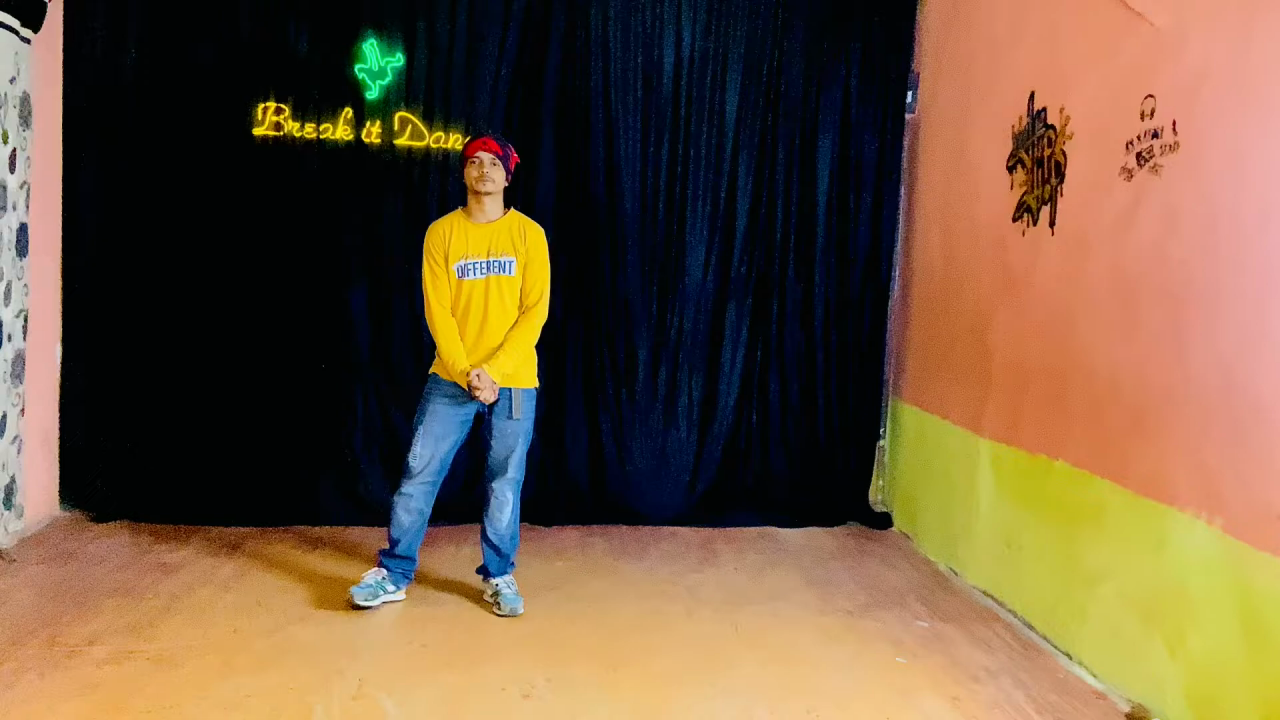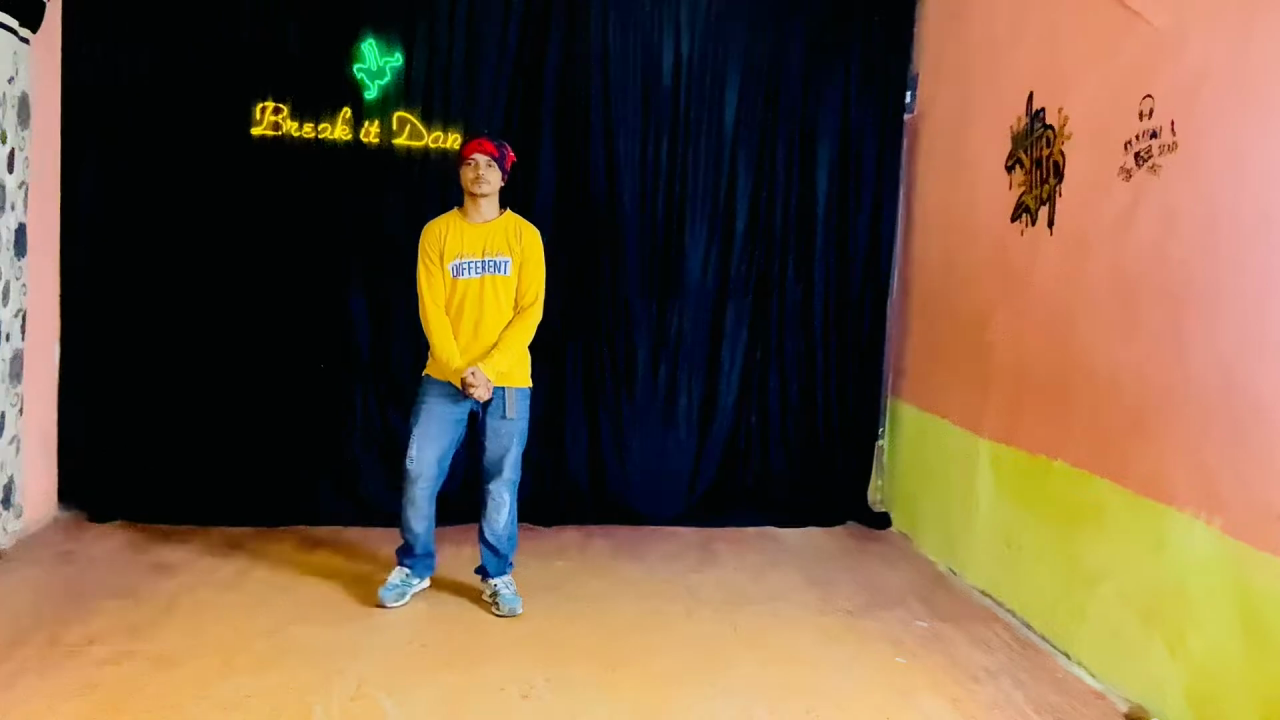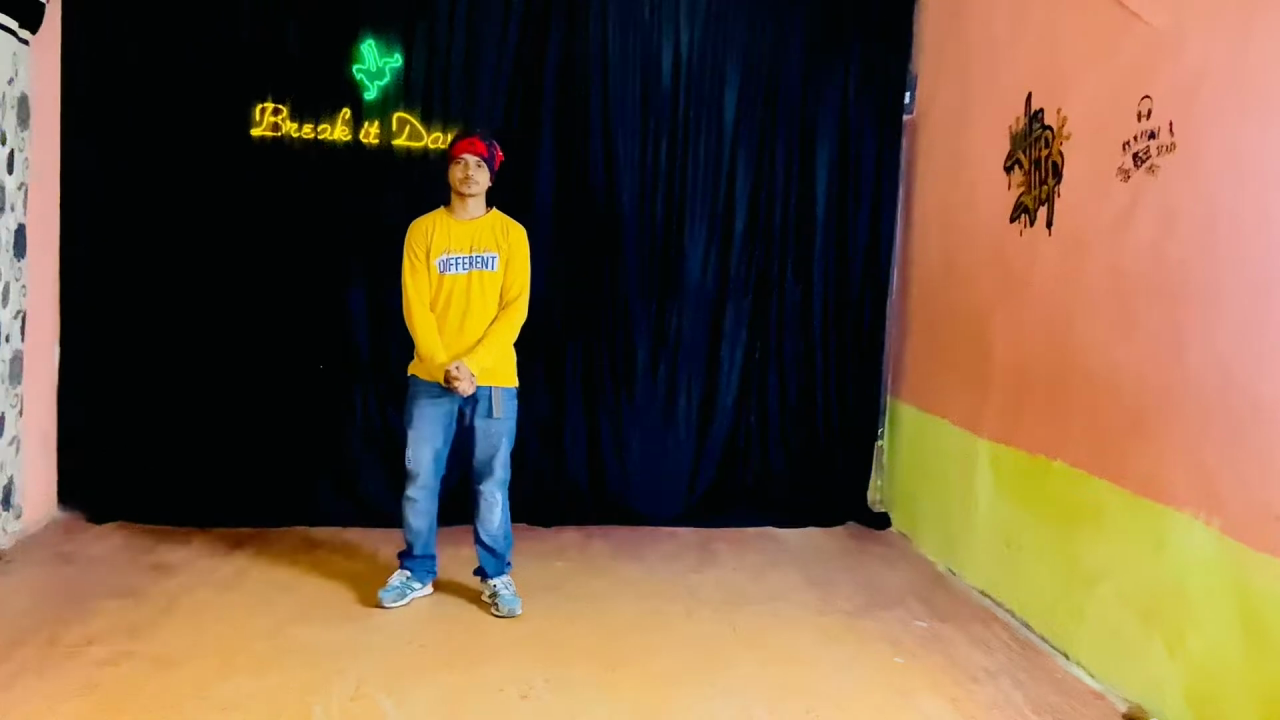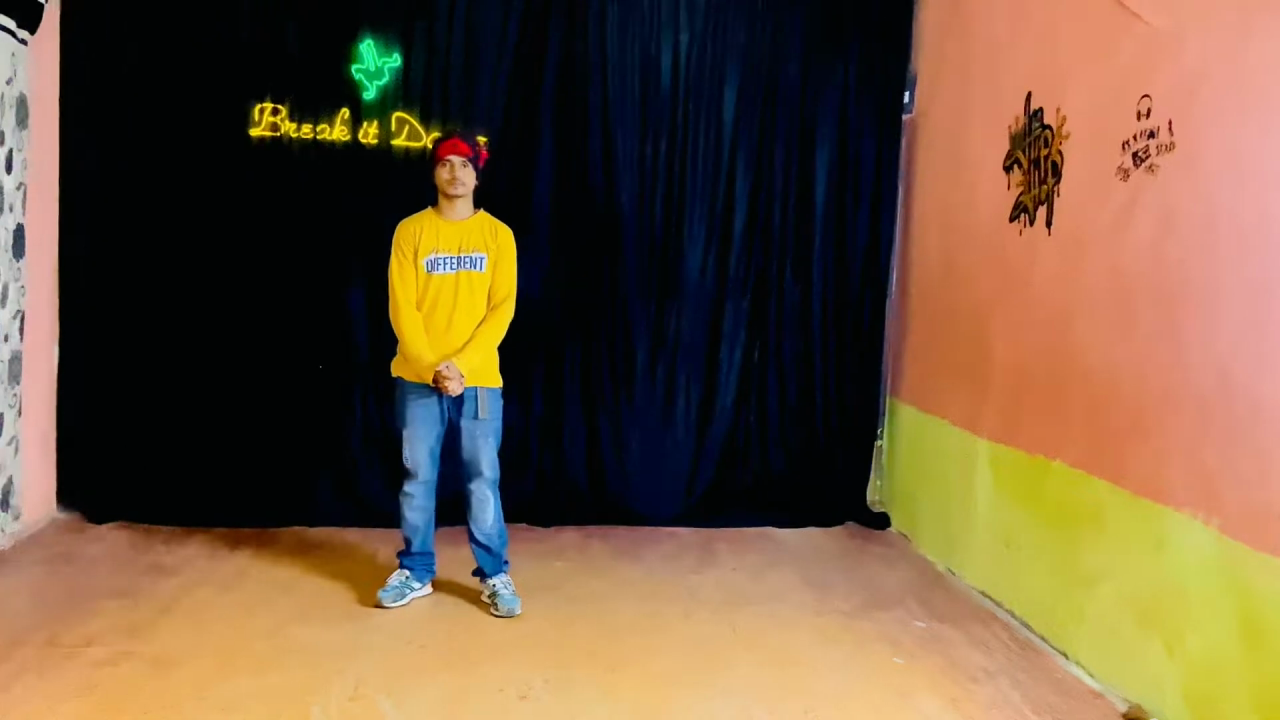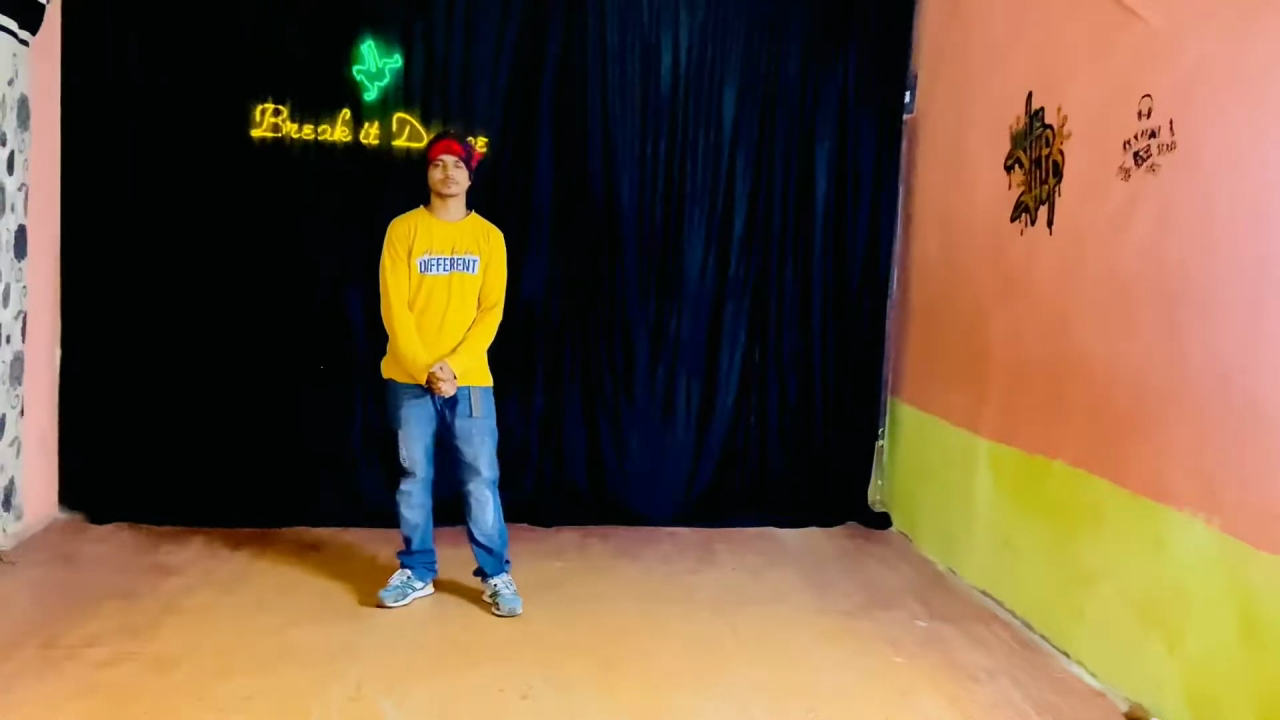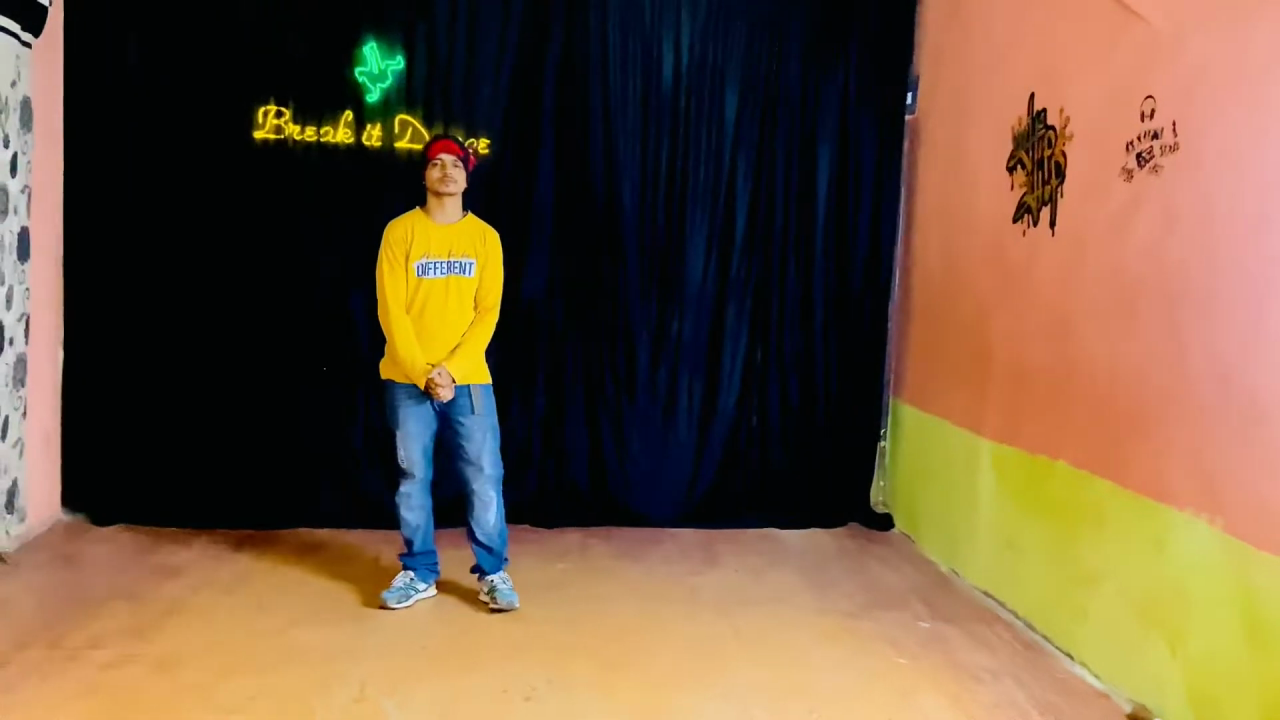
dt=0.2s
person 1, frame 1
left shoulder: (529, 234)
right shoulder: (441, 232)
left elbow: (536, 311)
right elbow: (438, 311)
left wrist: (495, 371)
right wrist: (466, 372)
left hip: (513, 378)
right hip: (450, 376)
left knee: (505, 479)
right knee: (420, 470)
left ankle: (498, 575)
right ankle: (394, 570)
person 1, frame 2
left shoulder: (524, 234)
right shoulder: (436, 232)
left elbow: (530, 311)
right elbow: (431, 310)
left wrist: (489, 369)
right wrist: (460, 371)
left hip: (507, 378)
right hip: (443, 377)
left knee: (502, 479)
right knee: (421, 471)
left ankle: (497, 575)
right ankle: (414, 567)
person 1, frame 3
left shoulder: (511, 233)
right shoulder: (423, 230)
left elbow: (515, 308)
right elbow: (415, 308)
left wrist: (473, 364)
right wrist: (443, 368)
left hip: (493, 377)
right hip: (430, 377)
left knee: (492, 478)
right knee: (421, 476)
left ankle: (495, 576)
right ankle: (416, 571)
person 1, frame 4
left shoulder: (497, 235)
right shoulder: (410, 230)
left elbow: (501, 309)
right elbow: (401, 308)
left wrist: (461, 365)
right wrist: (431, 368)
left hip: (478, 376)
right hip: (416, 376)
left knee: (483, 477)
right knee: (418, 476)
left ankle: (494, 575)
right ankle: (416, 570)
person 1, frame 5
left shoulder: (489, 237)
right shoulder: (403, 230)
left elbow: (490, 313)
right elbow: (394, 308)
left wrist: (453, 366)
right wrist: (425, 370)
left hip: (469, 377)
right hip: (409, 377)
left knee: (481, 477)
right knee: (415, 474)
left ankle: (496, 575)
right ankle: (417, 570)
person 1, frame 6
left shoulder: (485, 237)
right shoulder: (400, 232)
left elbow: (487, 313)
right elbow: (392, 311)
left wrist: (452, 370)
right wrist: (424, 374)
left hip: (468, 377)
right hip: (408, 378)
left knee: (485, 473)
right knee: (414, 476)
left ankle: (493, 572)
right ankle: (419, 573)
